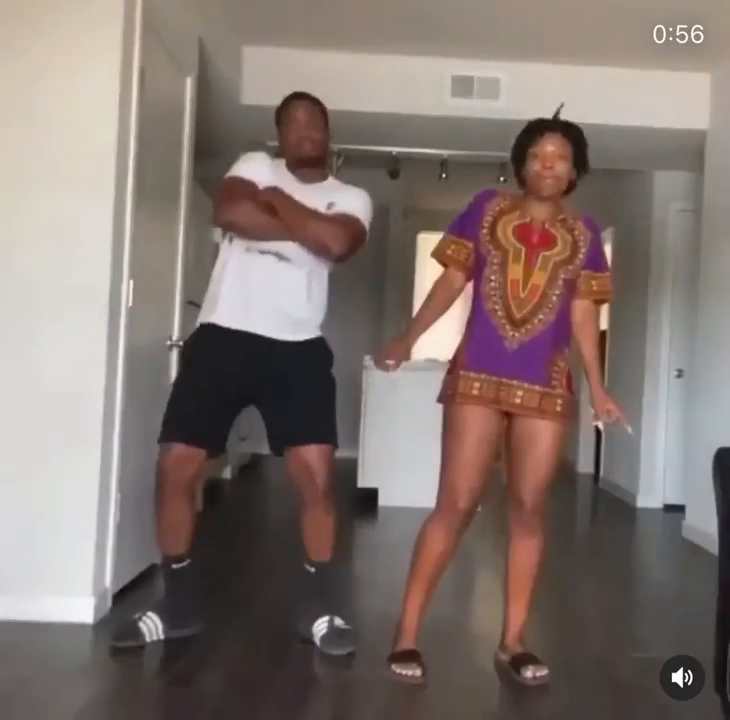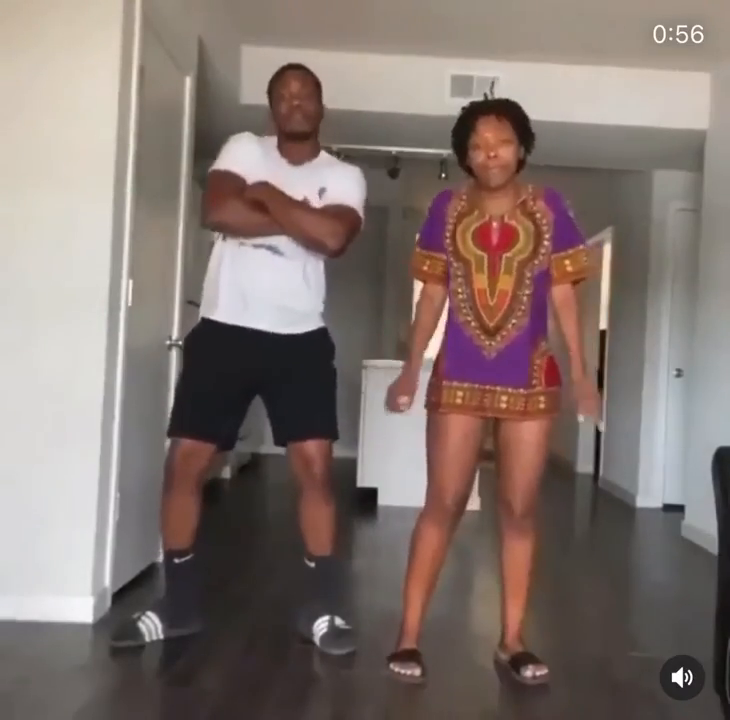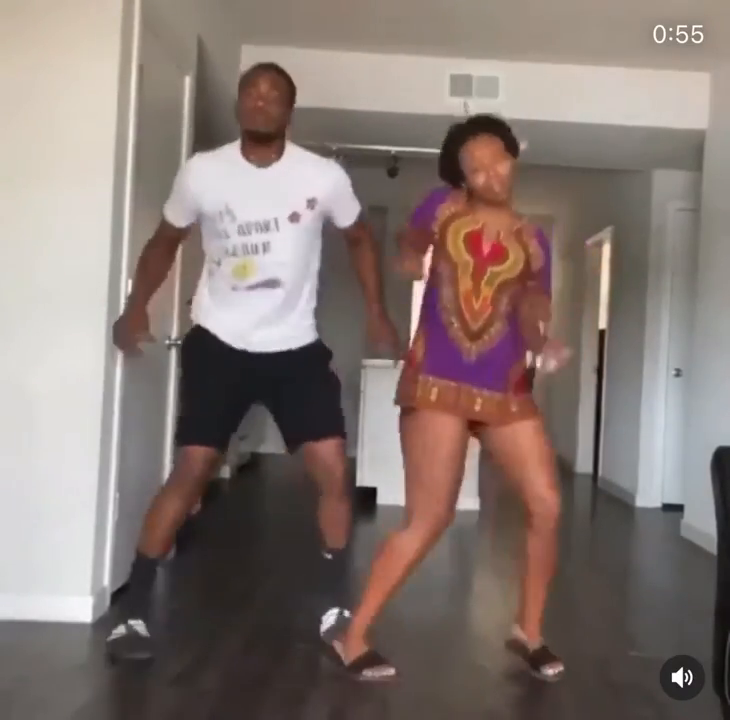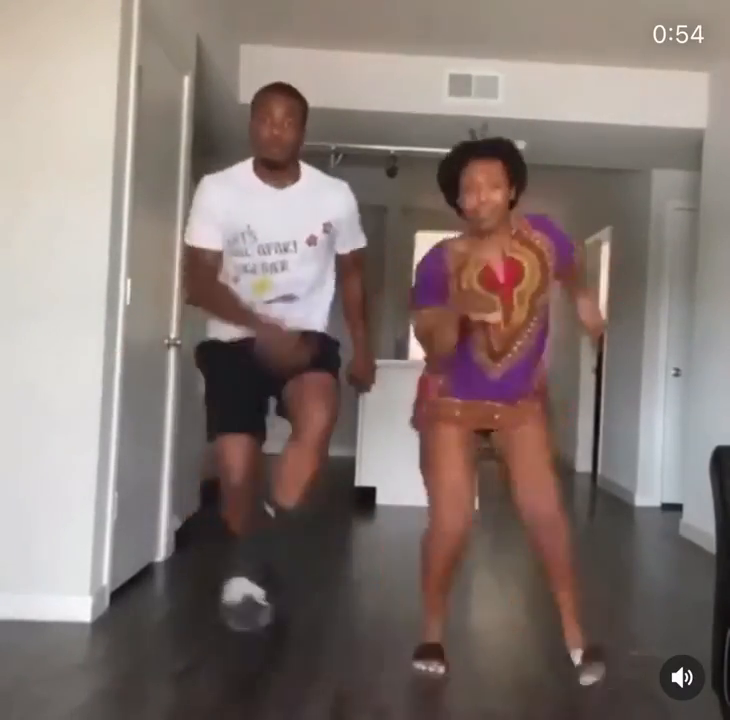
dt=0.7s
person 1, frame 1
left shoulder: (352, 198)
right shoulder: (255, 165)
left elbow: (338, 243)
right elbow: (229, 213)
left wrist: (278, 202)
right wrist: (303, 226)
left hip: (297, 348)
right hip: (222, 337)
left knee: (315, 477)
right knee: (175, 468)
left ankle: (320, 607)
right ankle: (177, 603)
person 1, frame 2
left shoulder: (345, 176)
right shoulder: (242, 149)
left elbow: (333, 238)
right elbow: (217, 213)
left wrist: (267, 196)
right wrist: (297, 220)
left hip: (299, 339)
right hip: (223, 331)
left knee: (314, 468)
right knee: (184, 462)
left ankle: (321, 605)
right ankle: (179, 601)
person 1, frame 3
left shoulder: (323, 176)
right shoulder: (201, 172)
left elbow: (360, 240)
right elbow: (164, 240)
left wrist: (376, 312)
right wrist: (136, 305)
left hip: (294, 348)
right hip: (218, 344)
left knee: (332, 472)
right knee: (190, 473)
left ankle: (334, 600)
right ankle: (135, 607)
person 1, frame 4
left shoulder: (335, 197)
right shoulder: (217, 190)
left elbow: (351, 273)
right elbow: (200, 283)
left wrist: (362, 349)
right wrist: (265, 329)
left hip: (305, 339)
right hip: (235, 343)
left knee: (319, 411)
right knee: (235, 475)
left ankle: (254, 562)
right ankle: (255, 581)
person 2, frame 1
left shoulder: (583, 233)
right shoulder: (487, 209)
left elbow: (583, 312)
right elbow: (451, 281)
left wrist: (597, 386)
right wrist: (404, 340)
left hip: (545, 386)
right hip: (478, 377)
left knee: (528, 510)
right knee: (455, 505)
left ankle: (511, 641)
right ankle: (407, 633)
person 2, frame 2
left shoulder: (549, 209)
right shoulder: (447, 209)
left elbow: (563, 295)
right elbow: (432, 295)
left wrist: (581, 375)
right wrist: (409, 370)
left hip: (528, 380)
right hip: (459, 378)
left knee: (518, 511)
right knee: (443, 504)
left ankle: (512, 640)
right ankle: (408, 636)
person 2, frame 3
left shoulder: (534, 243)
right shoulder: (441, 208)
left elbow: (532, 317)
right elbow: (411, 246)
left wrist: (544, 344)
right wrist: (411, 263)
left hip: (506, 388)
right hip: (436, 382)
left knee: (546, 507)
right knee: (429, 517)
left ankle: (529, 633)
right ankle: (351, 635)
person 2, frame 4
left shoulder: (541, 235)
right shoulder: (441, 261)
left elbow: (568, 269)
right elbow: (434, 344)
left wrist: (582, 298)
right wrist: (456, 314)
left hip: (518, 398)
right hip: (451, 397)
left knee: (543, 514)
right knee: (450, 525)
left ankle: (575, 634)
right ankle: (432, 632)
